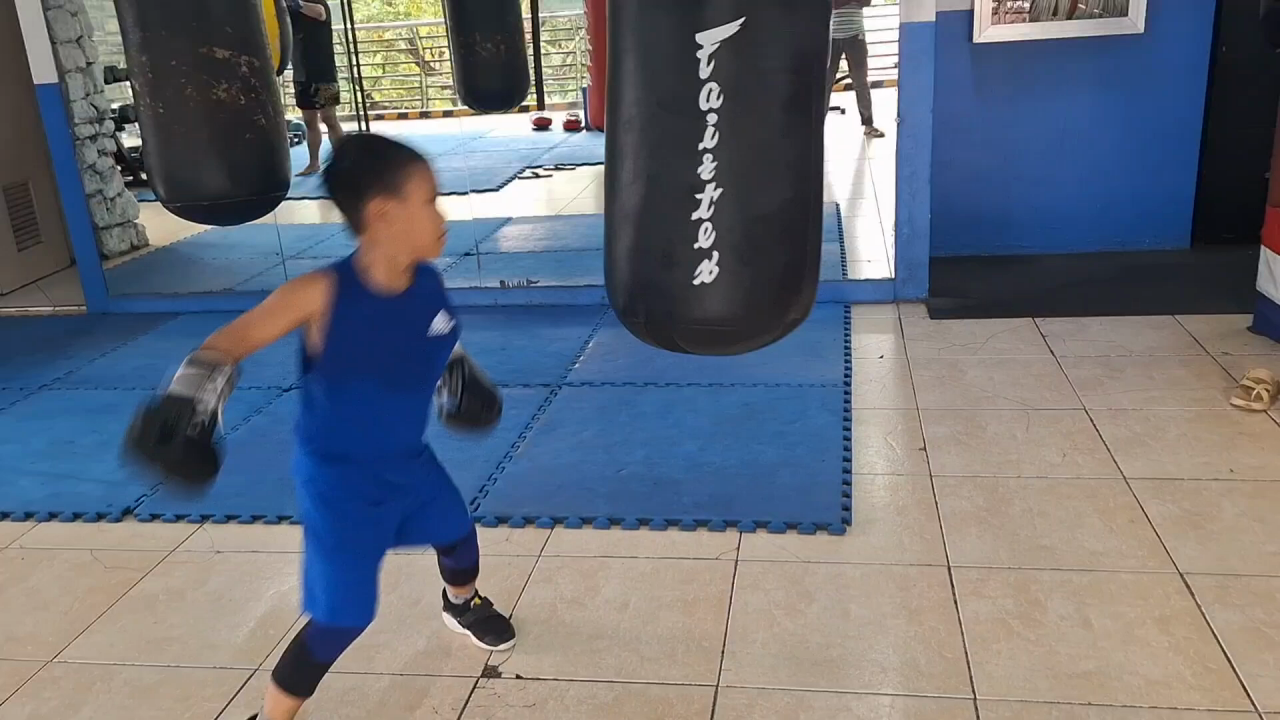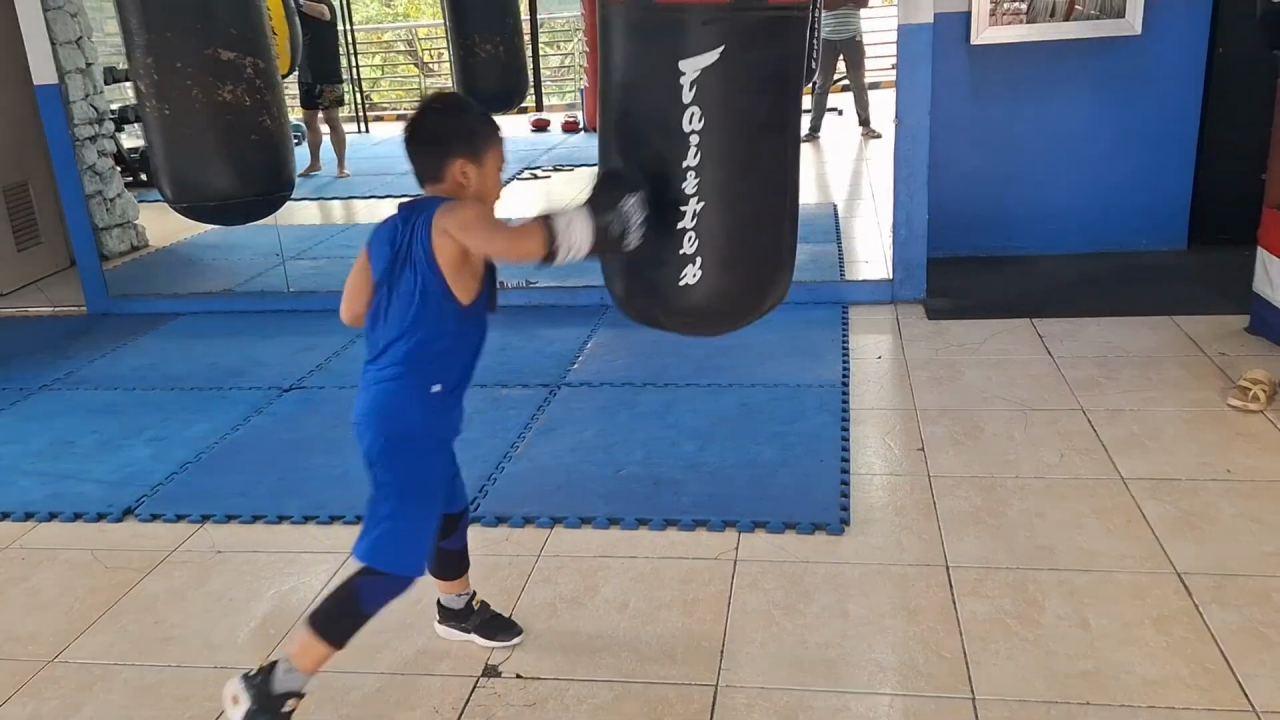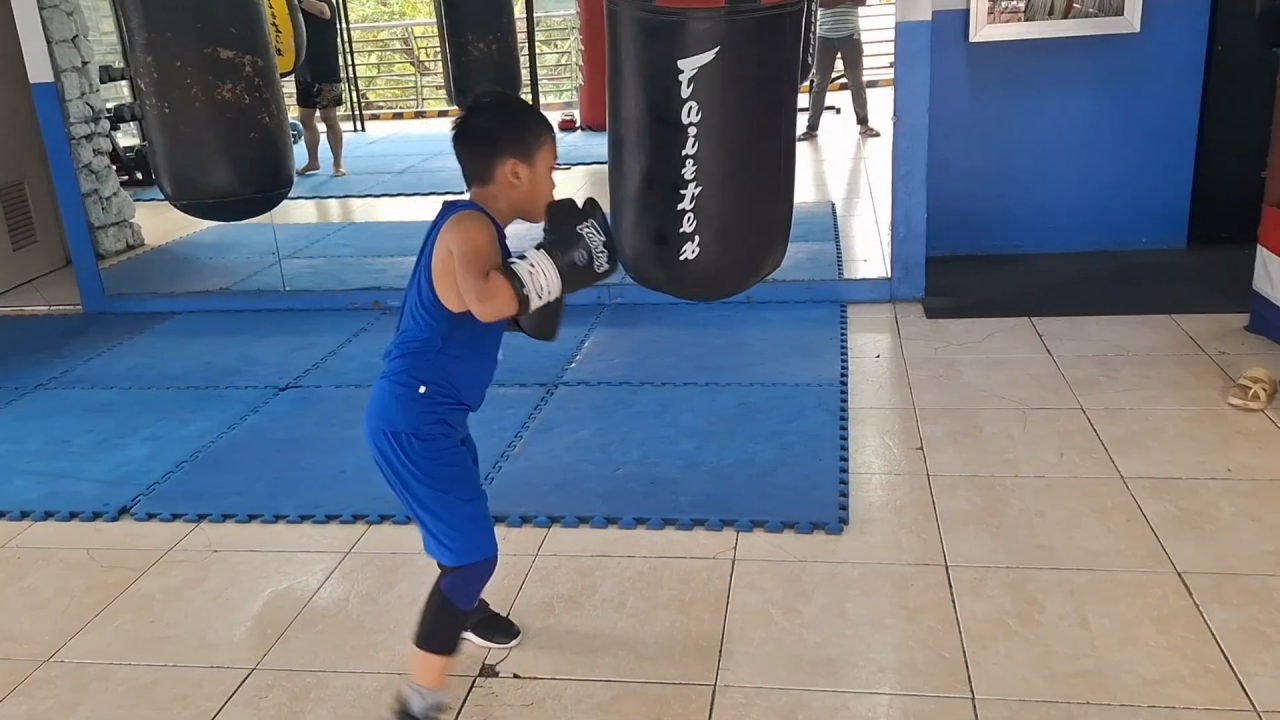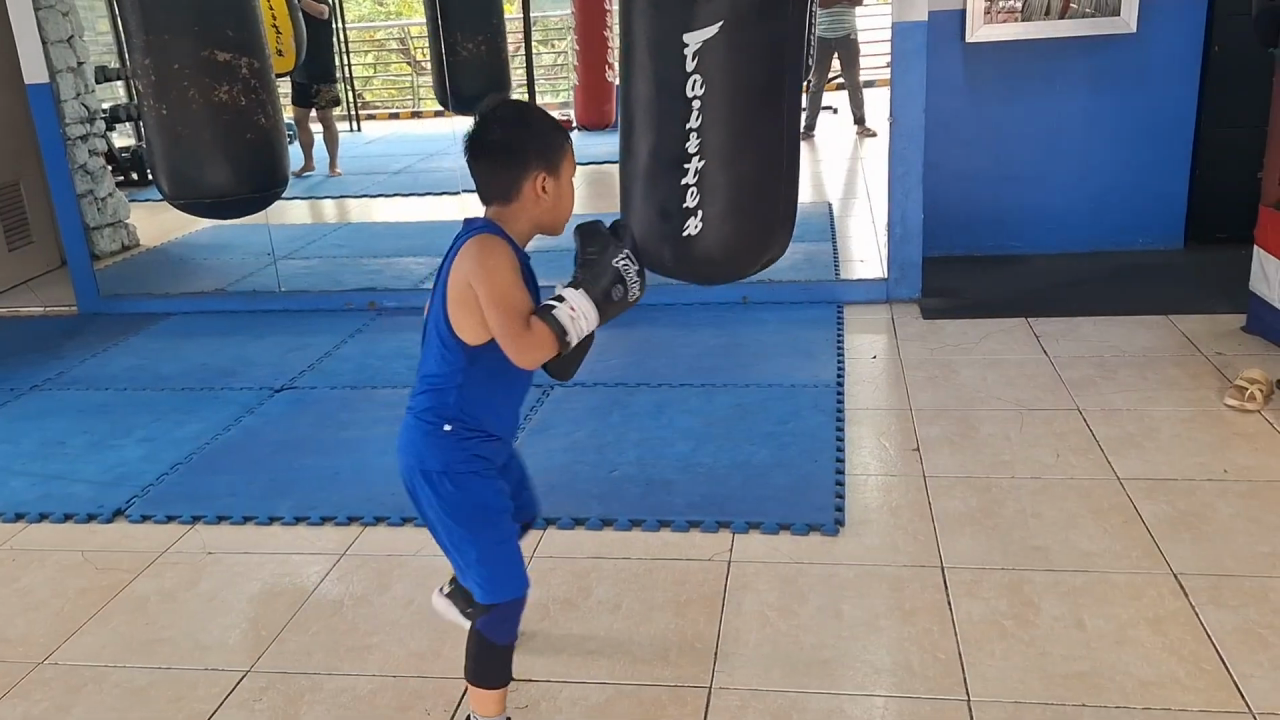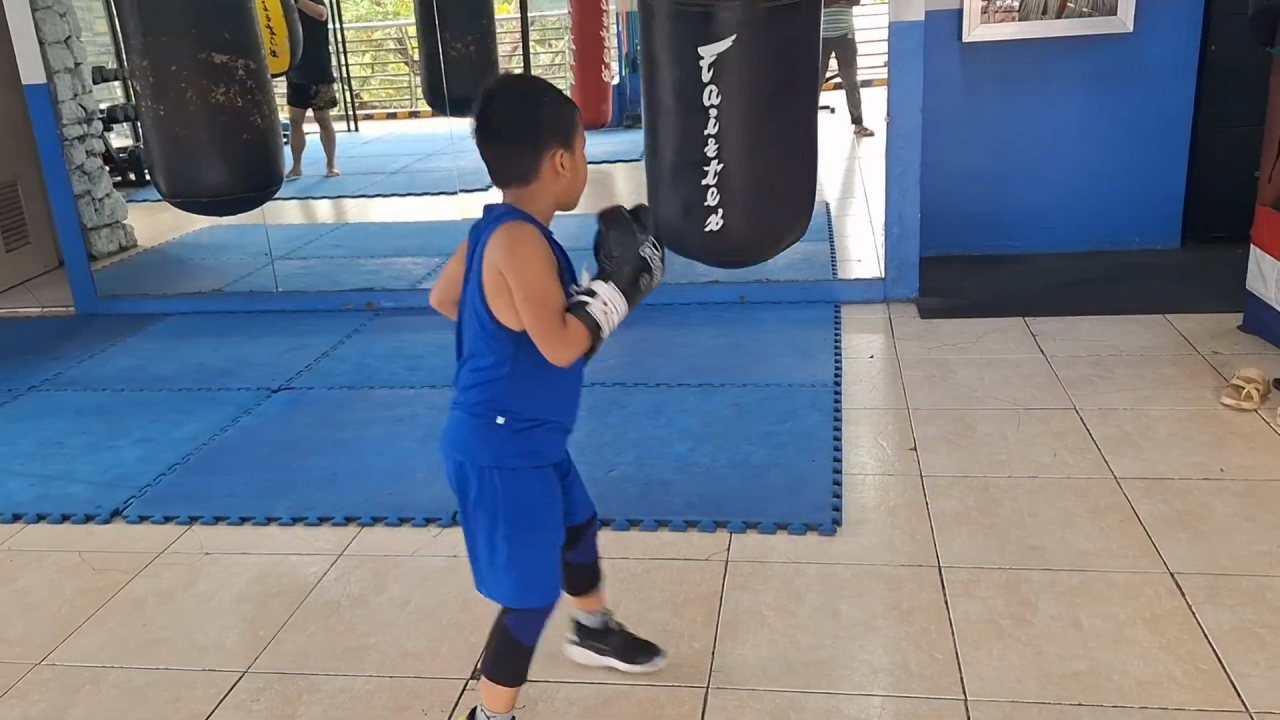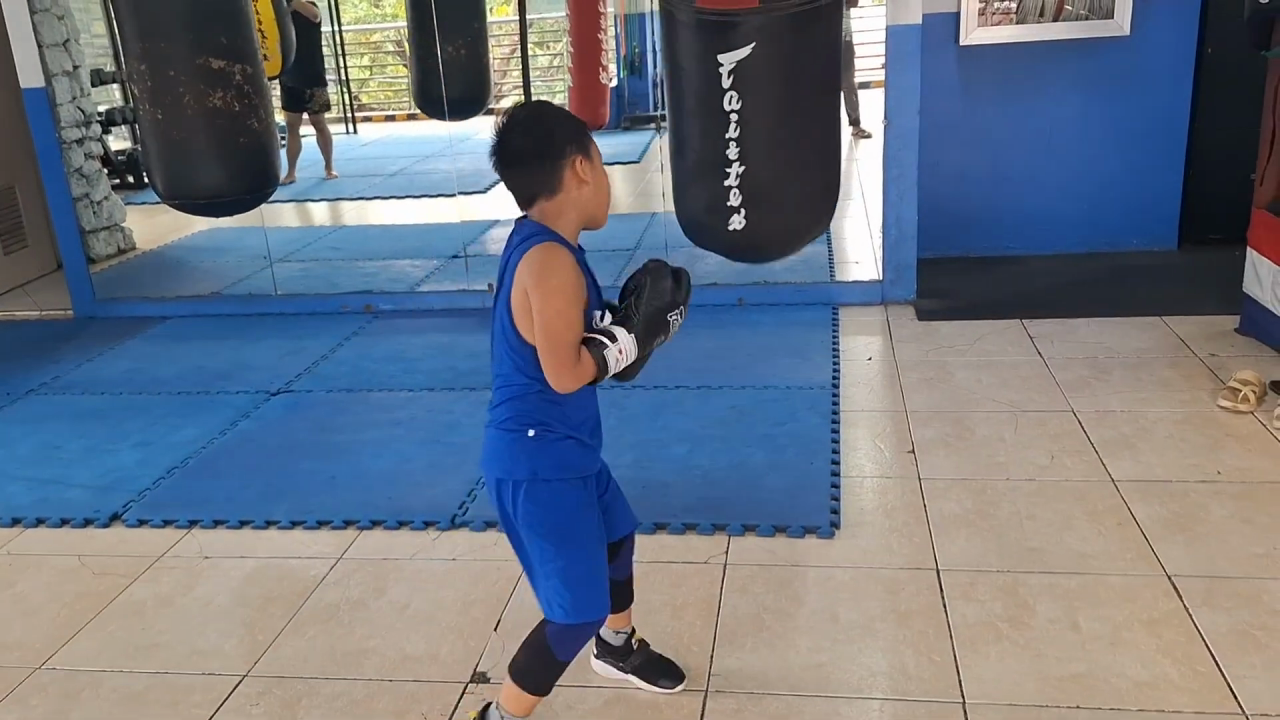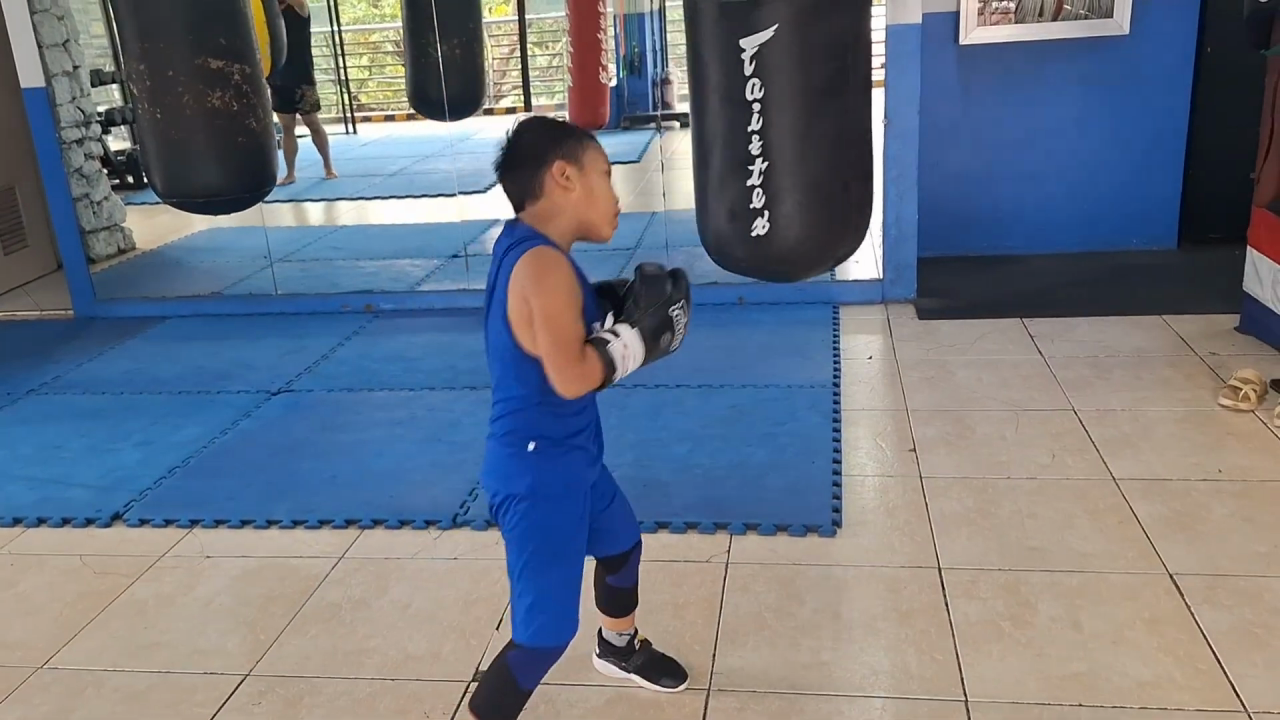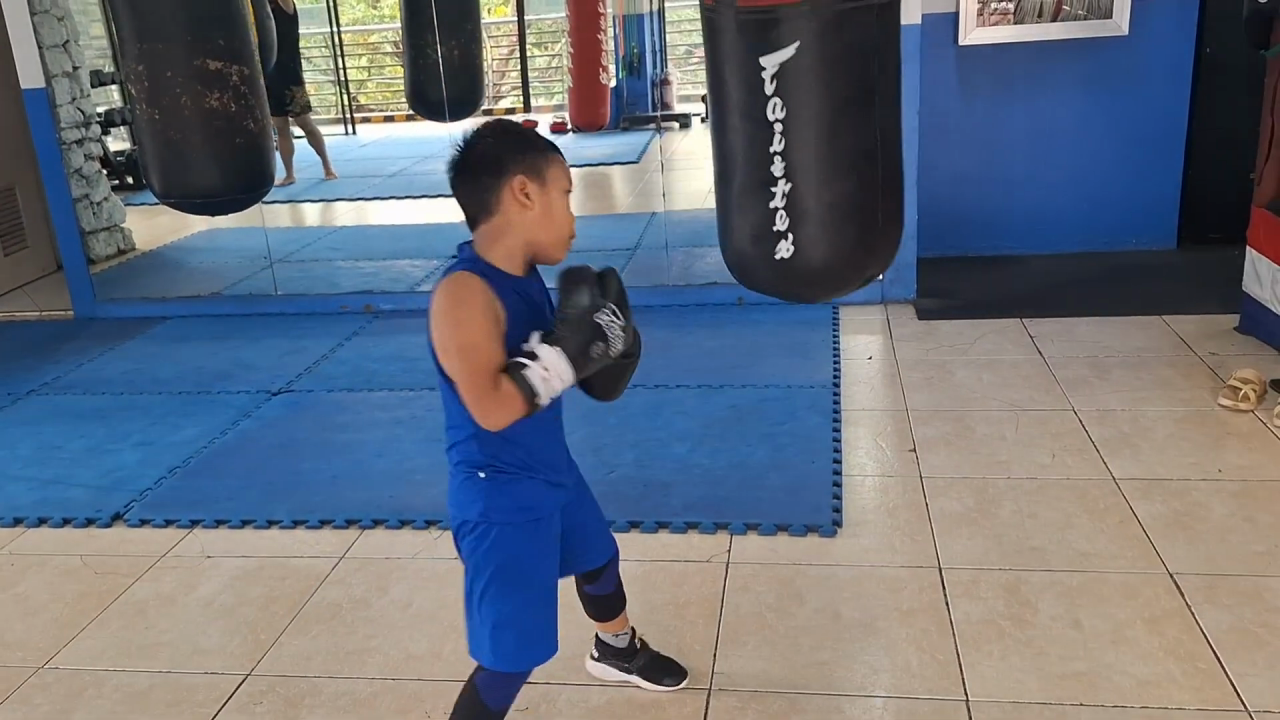
dt=0.2s
person 1, frame 1
left shoulder: (427, 280)
right shoulder: (321, 295)
right elbow: (227, 343)
left wrist: (458, 377)
right wrist: (190, 397)
left hip: (402, 457)
right hip: (340, 475)
left knee: (456, 534)
right knee: (341, 617)
left ankle: (465, 604)
person 1, frame 2
left shoulder: (390, 231)
right shoulder: (458, 220)
left elbow: (352, 312)
right elbow: (525, 240)
right wrist: (595, 223)
left hip: (394, 406)
right hip: (410, 417)
left knee: (448, 513)
right knee: (395, 565)
left ankle: (457, 608)
person 1, frame 3
left shoulder: (464, 223)
right shoulder: (467, 227)
right elbow: (486, 301)
left wrist: (539, 284)
right wrist: (558, 262)
left hip: (432, 412)
right hip: (412, 422)
left knee: (465, 520)
right knee: (472, 556)
left ankle: (457, 607)
person 1, frame 4
left shoulder: (483, 245)
right shoulder: (487, 254)
right elbow: (528, 349)
right wrist: (593, 295)
left hip: (479, 439)
right hip: (449, 454)
left knee: (517, 520)
right knee: (505, 592)
left ankle: (460, 593)
person 1, frame 5
left shoulder: (496, 228)
right shoulder: (521, 239)
left elbow: (443, 297)
right elbow: (563, 347)
right wrist: (621, 281)
left hip: (530, 437)
right hip: (500, 450)
left knee: (578, 526)
right knee: (533, 594)
left ankle: (593, 632)
person 1, frame 6
left shoulder: (536, 246)
right shoulder: (551, 259)
right elbow: (564, 373)
left wrist: (614, 321)
right wrist: (636, 333)
left hip: (562, 447)
right hip: (536, 460)
left knee: (616, 537)
right knee: (575, 609)
left ankle: (617, 646)
person 1, frame 7
left shoulder: (538, 253)
right shoulder: (541, 263)
right elbow: (570, 380)
left wrist: (611, 307)
right wrist: (641, 332)
left hip: (570, 456)
right hip: (536, 473)
left knee: (621, 544)
right knee: (545, 634)
left ankle: (620, 647)
person 1, frame 8
left shoulder: (527, 272)
right shoulder: (462, 292)
right elbow: (493, 411)
left wrist: (602, 343)
right wrist: (569, 346)
left hip: (549, 473)
right hip: (499, 501)
left knee: (600, 559)
right knee: (515, 656)
left ankle: (616, 647)
